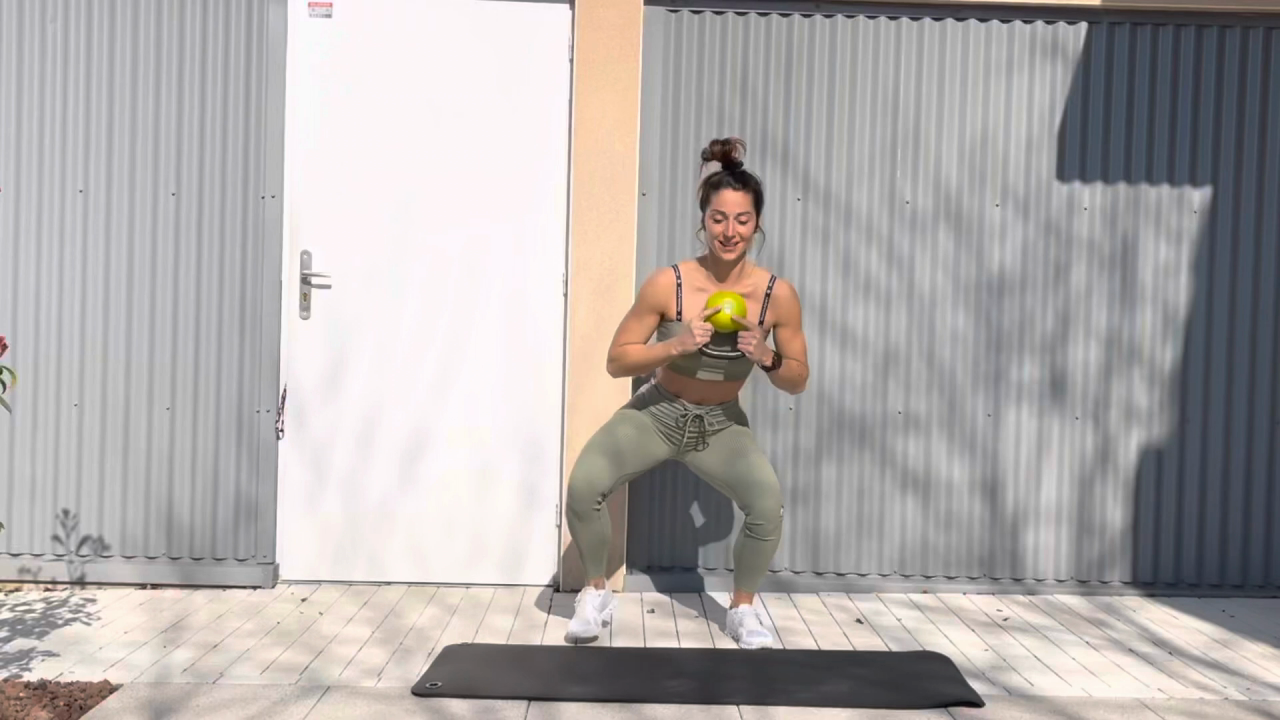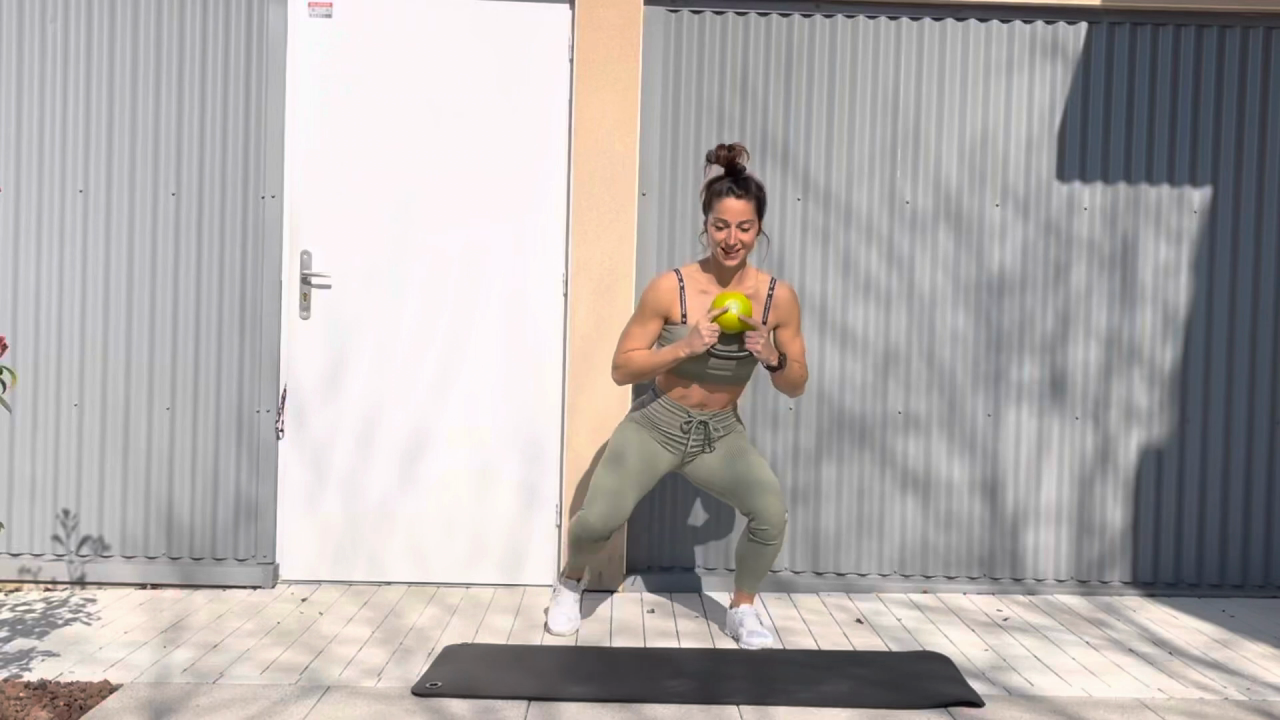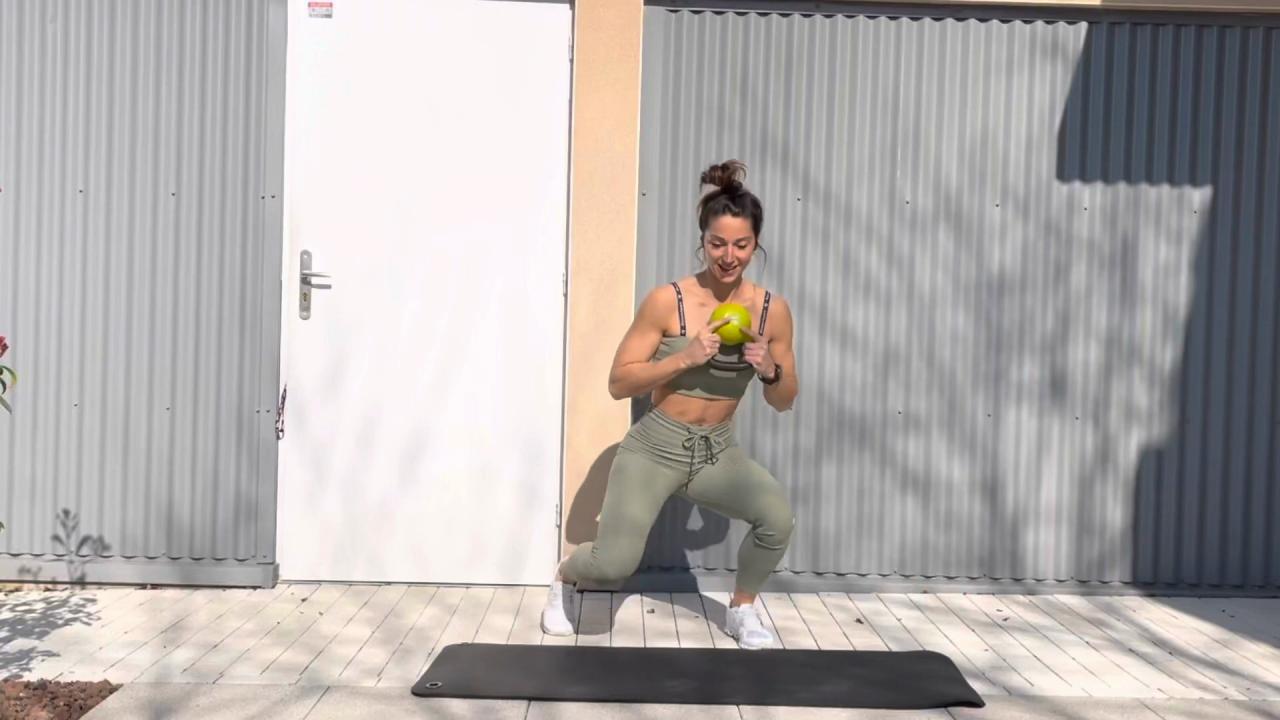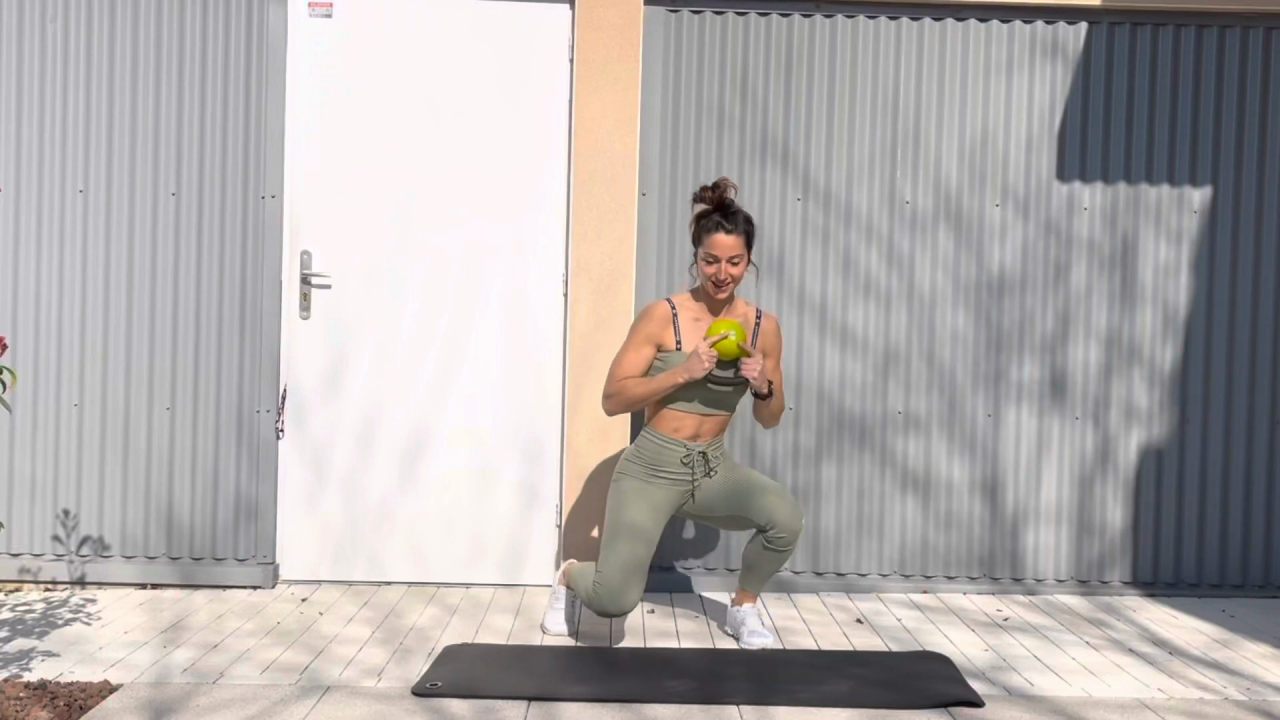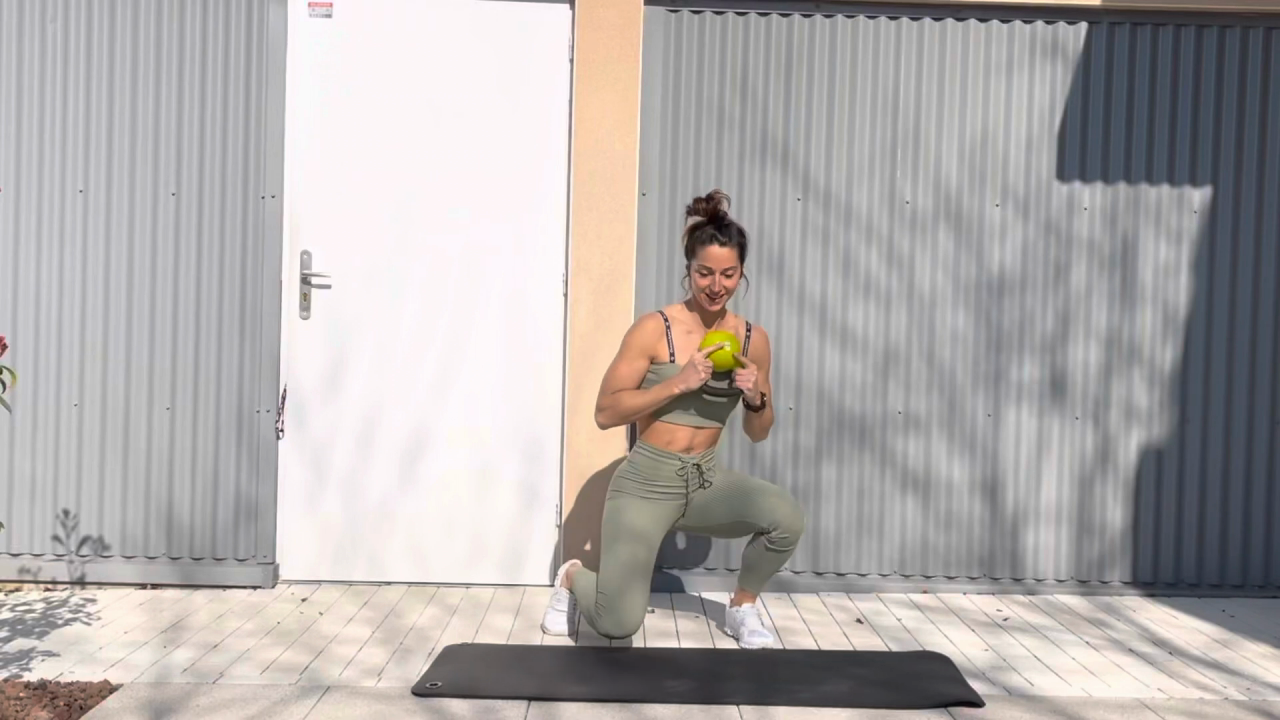
dt=0.1s
person 1, frame 1
left shoulder: (777, 294)
right shoulder: (668, 283)
left elbow: (796, 382)
right elbow: (617, 361)
left wrist: (768, 357)
right wrist: (680, 344)
left hip: (722, 425)
right hip: (655, 414)
left knee: (767, 506)
right knee: (584, 485)
left ankle: (742, 609)
right ankle: (596, 588)
person 1, frame 2
left shoulder: (778, 297)
right shoulder: (670, 287)
left elbow: (796, 384)
right elbow: (621, 369)
left wrist: (772, 357)
right wrist: (685, 347)
left hip: (721, 434)
right hip: (655, 424)
left knee: (772, 511)
right knee: (602, 516)
left ankle: (742, 607)
right ankle: (571, 580)
person 1, frame 3
left shoulder: (773, 310)
right shoulder: (668, 301)
left elbow: (786, 400)
right elbow: (619, 383)
left wrist: (769, 369)
right wrist: (687, 356)
left hip: (719, 452)
right hip: (654, 447)
left knee: (778, 515)
right knee: (612, 565)
left ankle: (742, 608)
right ankle: (568, 573)
person 1, frame 4
left shoulder: (763, 327)
right shoulder: (661, 316)
left elbow: (771, 418)
right elbow: (612, 399)
left wrist: (763, 385)
right wrist: (684, 371)
left hip: (713, 467)
right hip: (650, 466)
left knee: (786, 518)
right knee: (617, 597)
left ankle: (743, 607)
right ankle: (569, 579)
person 1, frame 5
left shoulder: (753, 340)
right shoulder: (653, 330)
left elbow: (759, 432)
right elbow: (605, 413)
left wrist: (757, 397)
right wrist: (677, 383)
left hip: (706, 480)
right hip: (643, 483)
left knee: (787, 517)
right knee: (619, 623)
left ankle: (741, 607)
right ankle: (574, 579)
